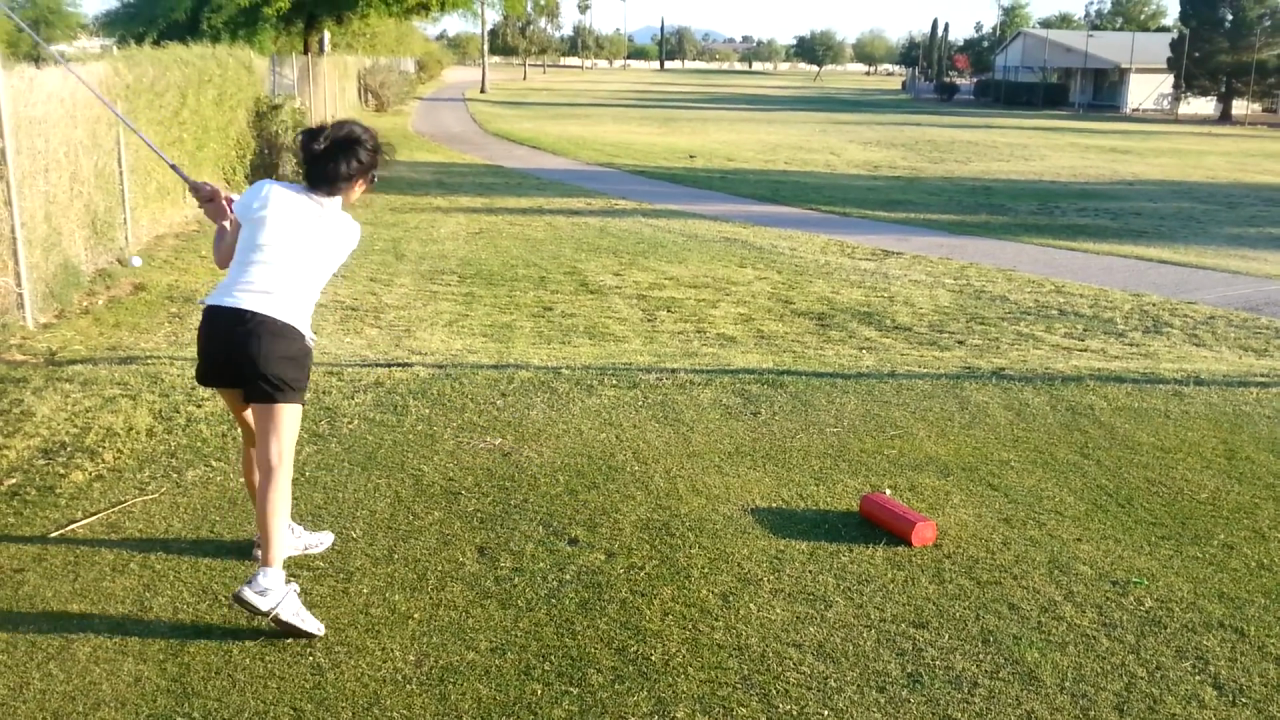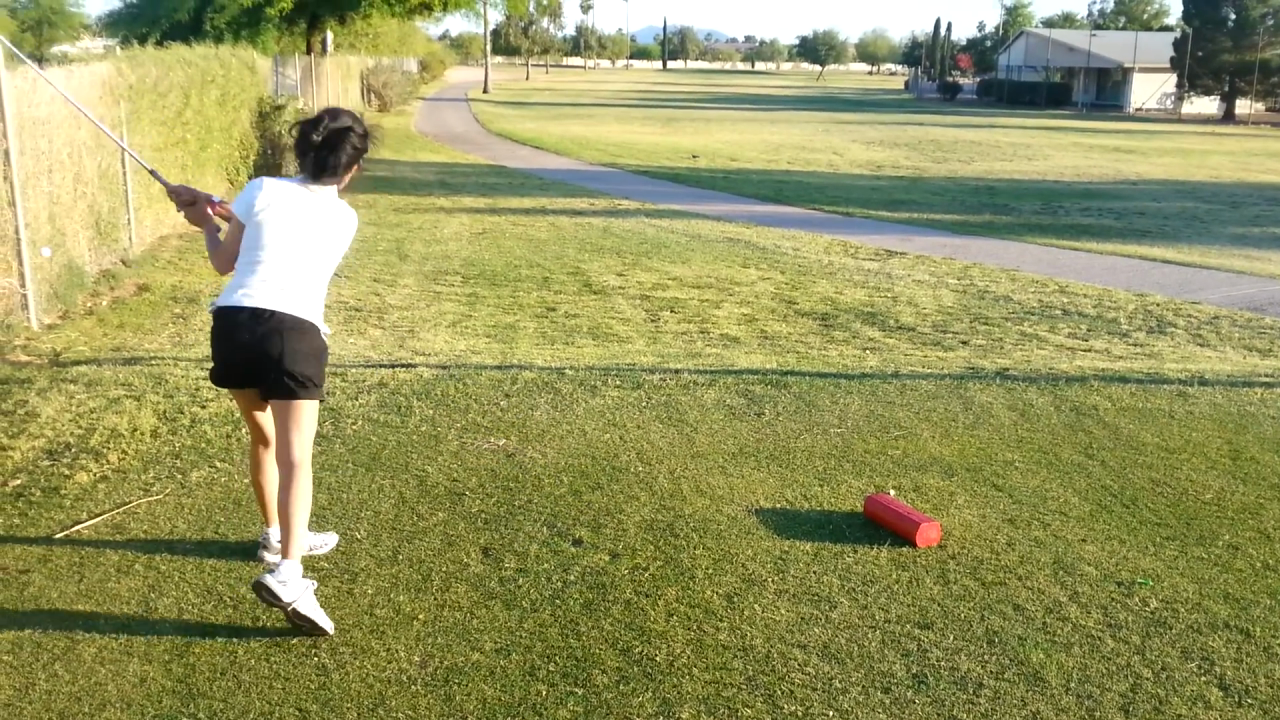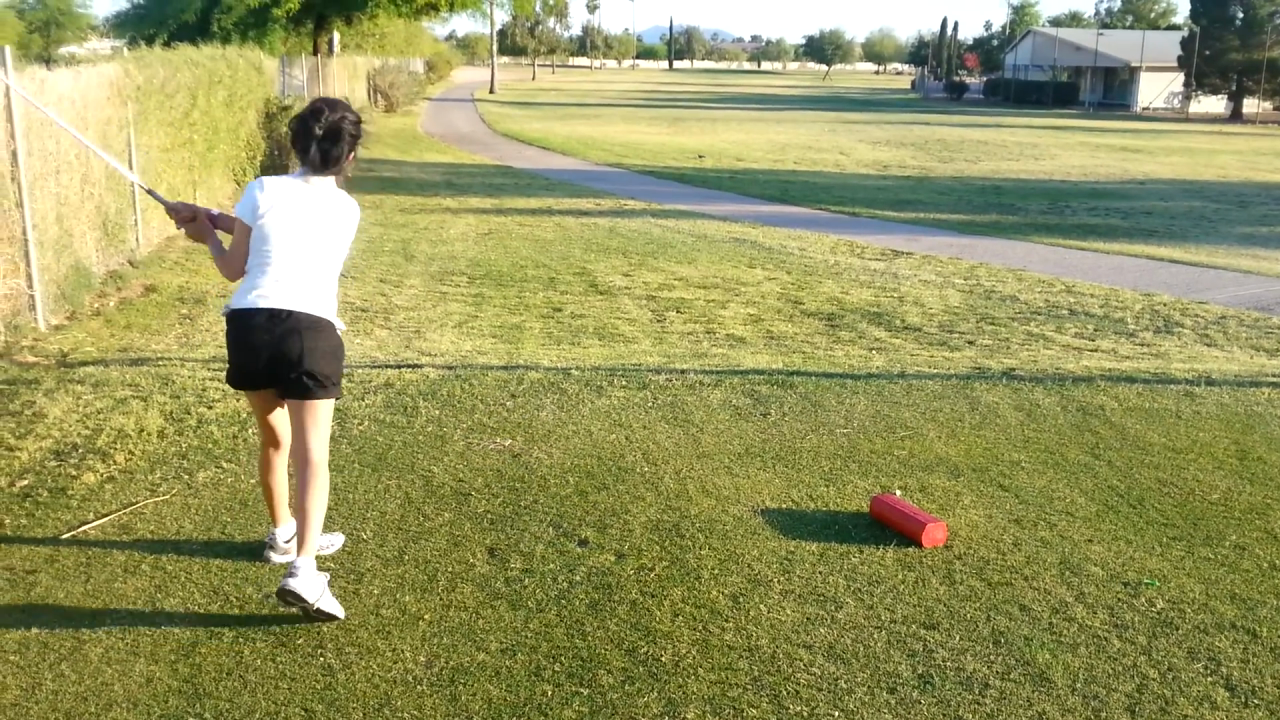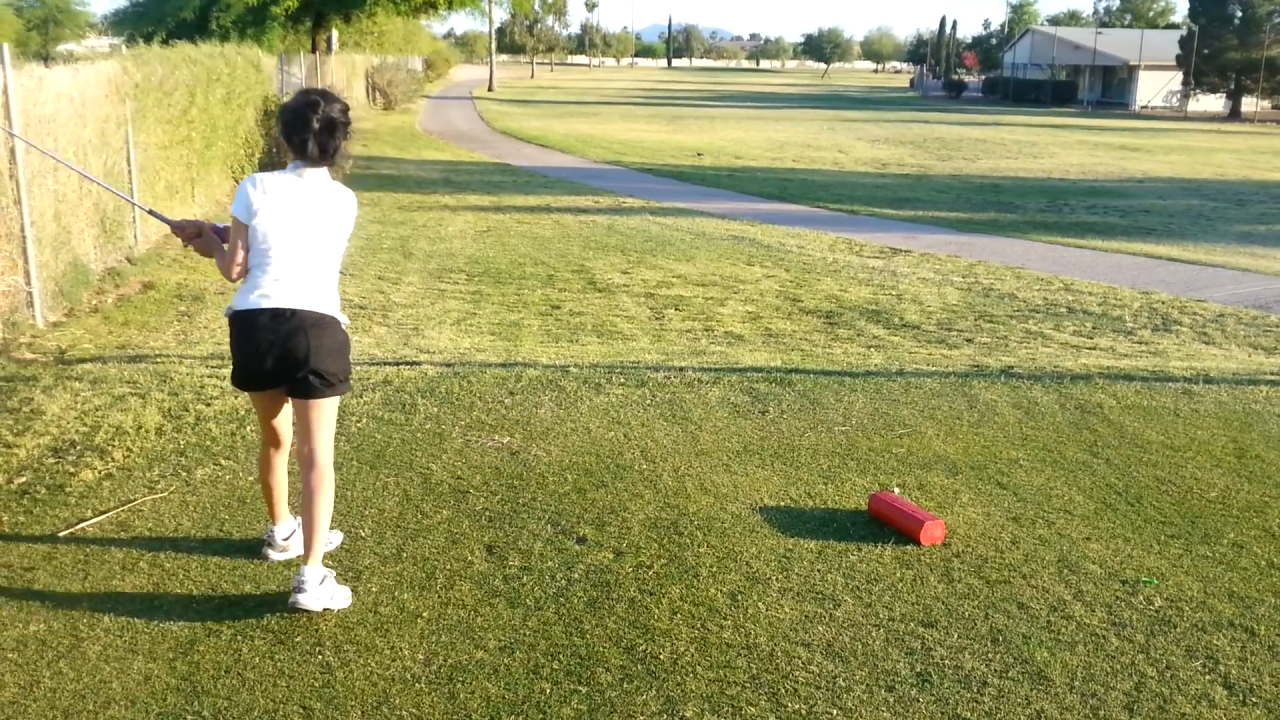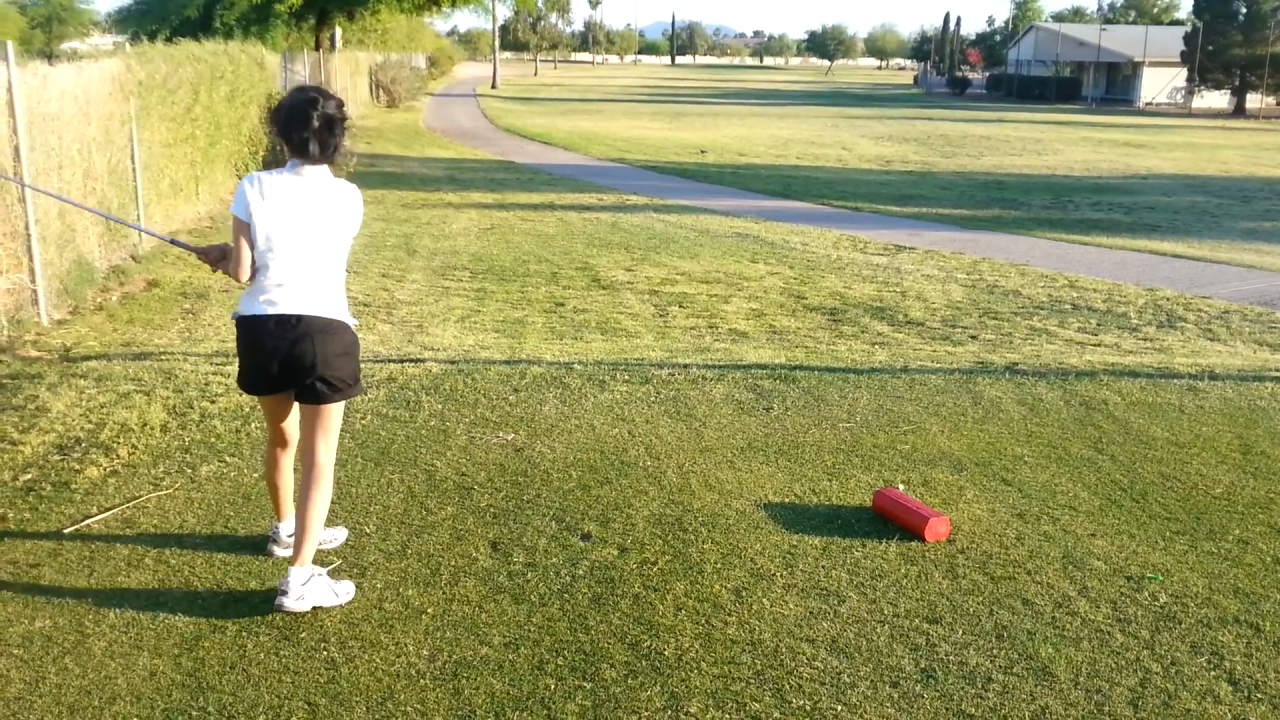
dt=0.1s
person 1, frame 1
left shoulder: (264, 193)
right shoulder: (345, 230)
left elbow: (225, 259)
left wrist: (219, 215)
right wrist: (230, 208)
left hip: (220, 325)
right hip: (277, 337)
left knee: (256, 435)
right knee: (277, 458)
left ankle: (275, 531)
right ankle: (268, 578)
person 1, frame 2
left shoulder: (262, 191)
right shoulder: (345, 219)
left elbow: (227, 262)
left wrist: (205, 216)
right wrist: (210, 207)
left hip: (234, 322)
right hip: (295, 331)
left knee: (264, 435)
right knee: (298, 457)
left ankle: (278, 535)
right ankle: (285, 571)
person 1, frame 3
left shoulder: (264, 190)
right shoulder: (347, 210)
left elbow: (235, 268)
left wrist: (206, 232)
right wrist: (211, 218)
left hip: (250, 324)
right hip: (312, 331)
left knee: (276, 437)
right knee: (312, 454)
left ankle: (286, 536)
right ankle: (304, 568)
person 1, frame 4
left shoulder: (255, 188)
right shoulder: (344, 201)
left elbow: (235, 268)
left wrist: (209, 240)
right wrist: (215, 232)
left hip: (253, 325)
right hip: (316, 328)
left knee: (275, 437)
right knee: (317, 454)
left ankle: (282, 530)
right ankle: (309, 576)
person 1, frame 5
left shoulder: (254, 188)
right shoulder: (350, 198)
left elbow: (243, 272)
left wrist: (223, 257)
left hip: (261, 329)
right hip: (325, 331)
left knee: (281, 437)
right knee: (319, 457)
left ankle: (287, 529)
right ankle: (300, 578)
